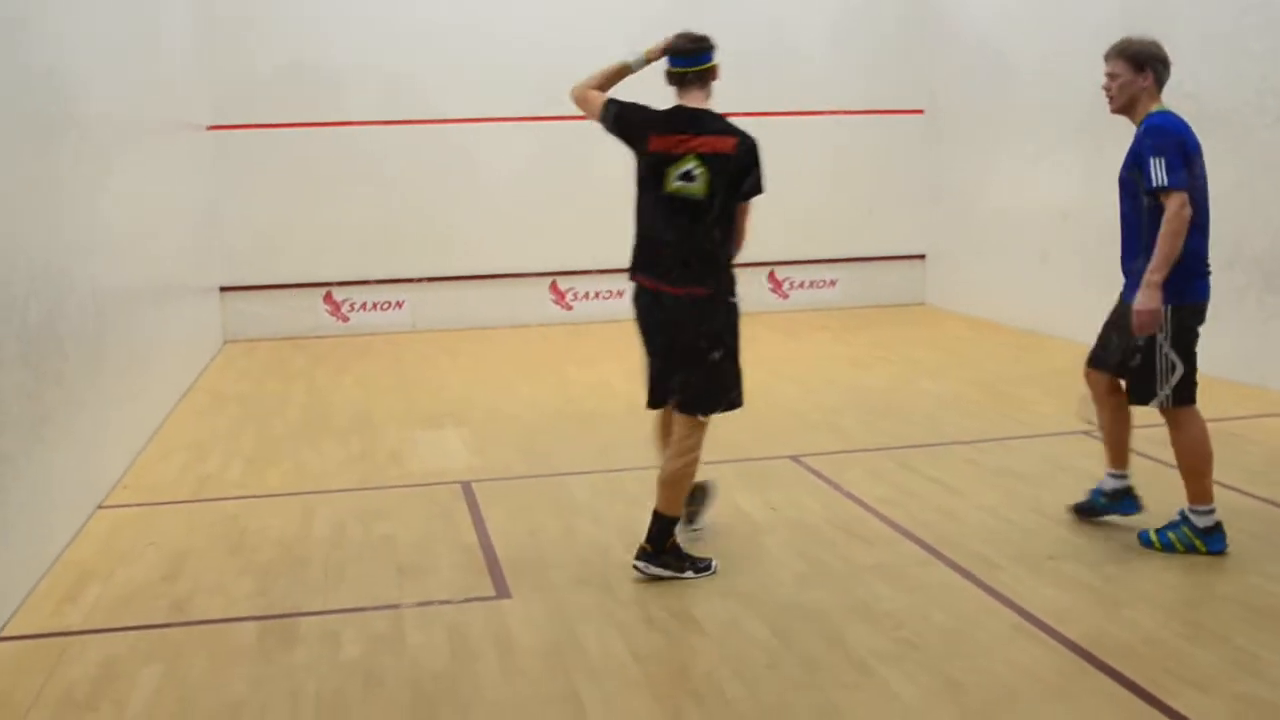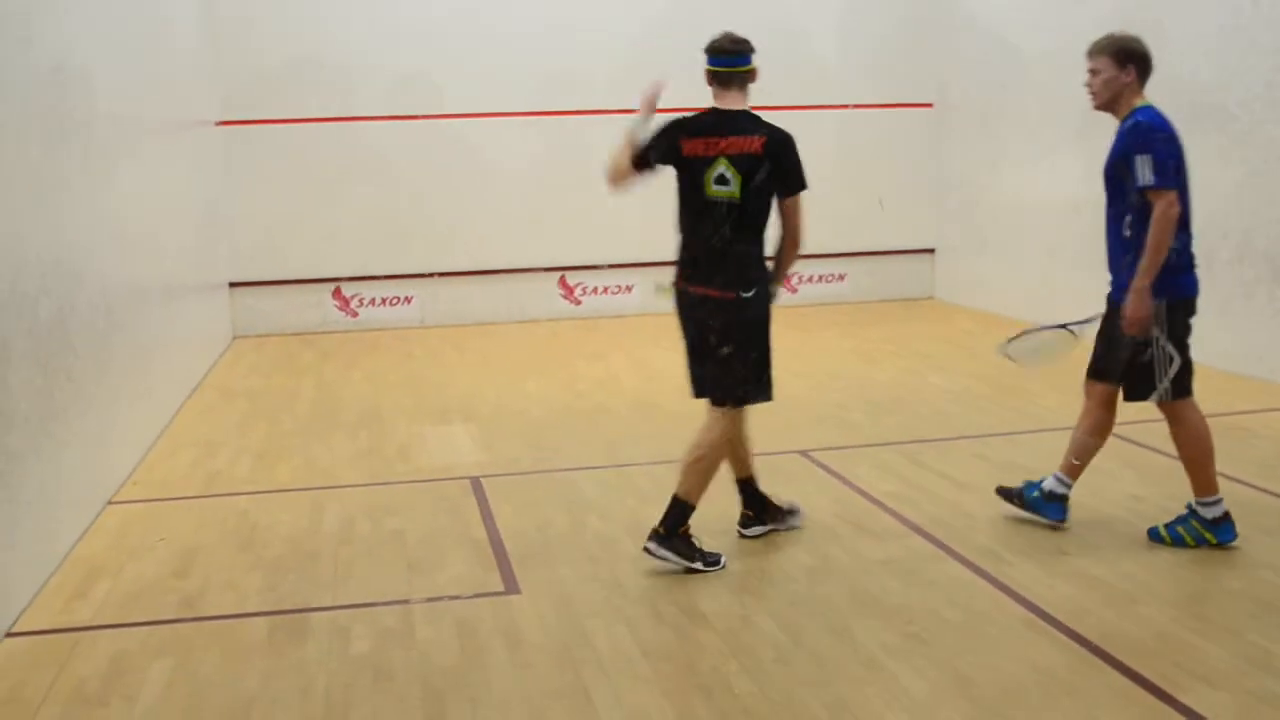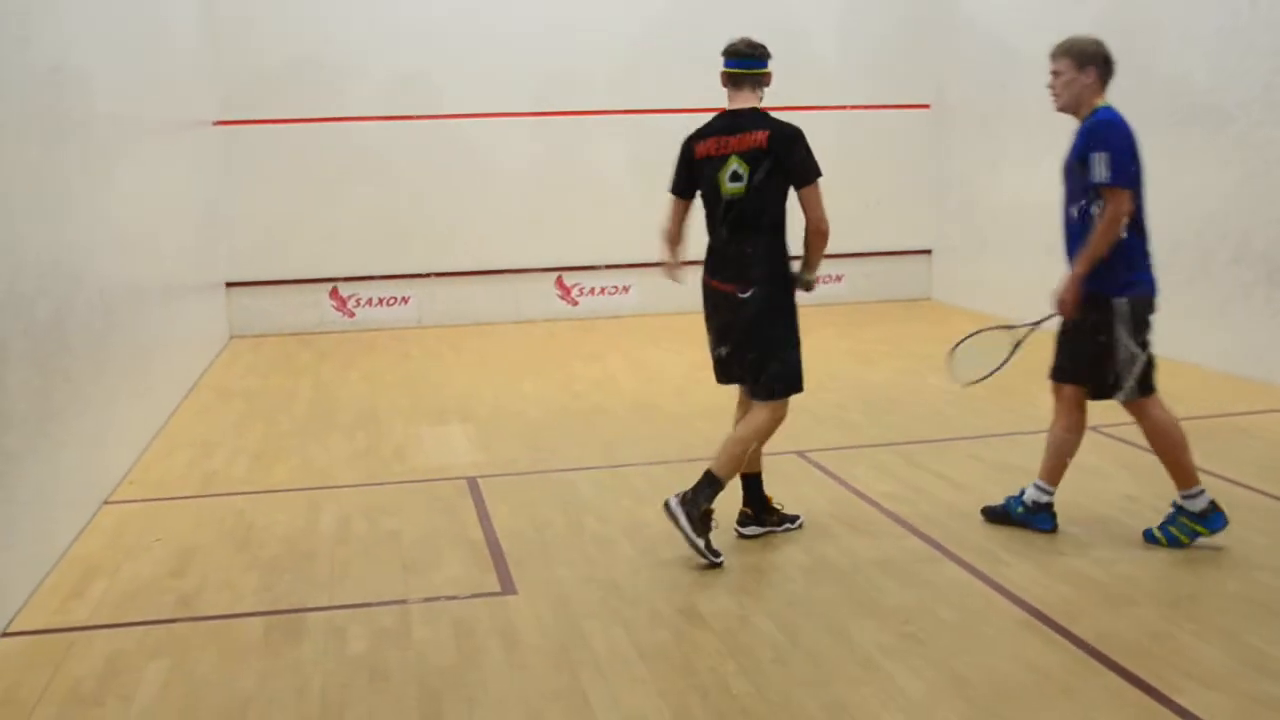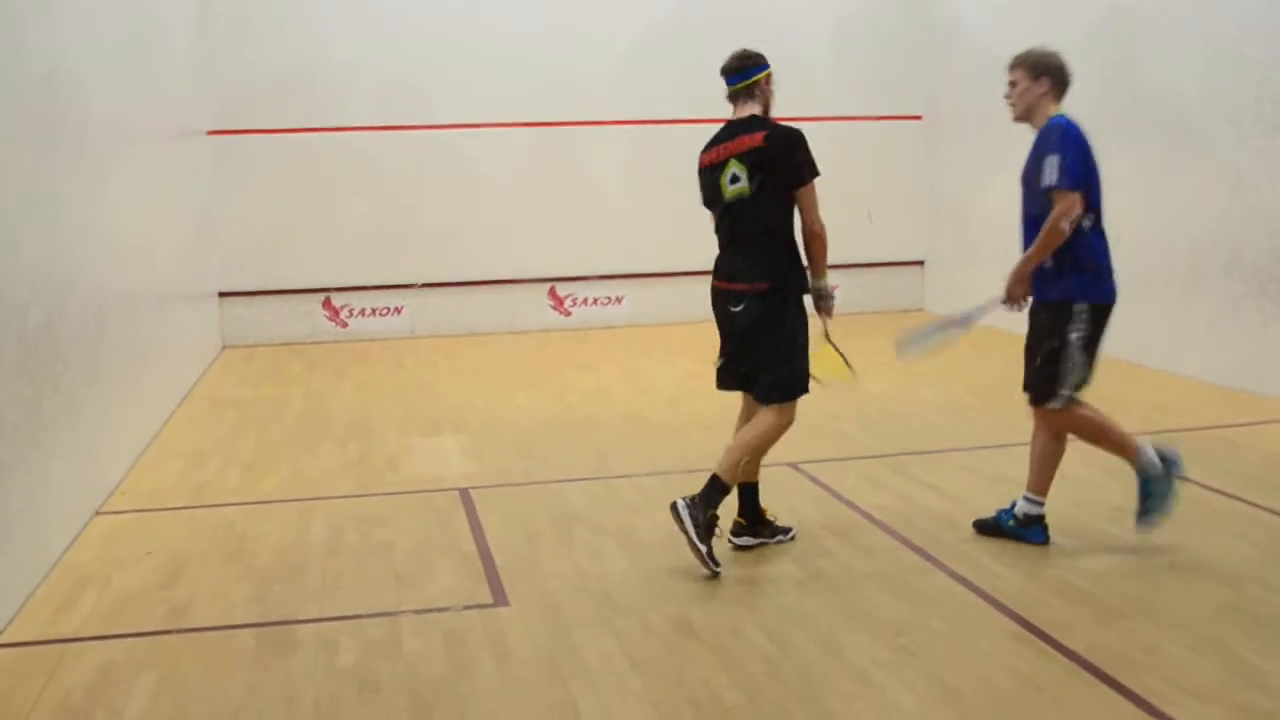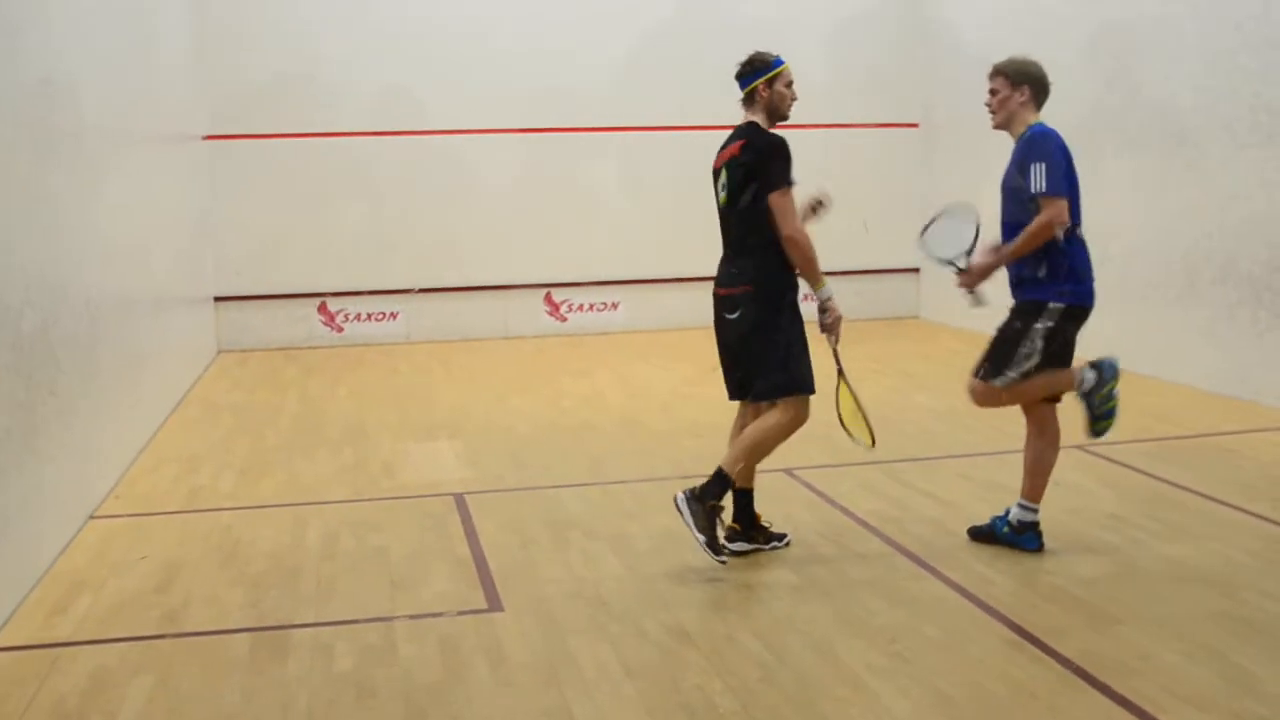
dt=0.2s
person 1, frame 1
left shoulder: (645, 125)
right shoulder: (740, 145)
left elbow: (582, 92)
right elbow: (736, 230)
left wrist: (637, 59)
left hip: (653, 292)
right hip: (708, 296)
left knee: (672, 408)
right knee: (691, 420)
left ankle: (684, 497)
right ankle: (657, 546)
person 1, frame 2
left shoulder: (678, 134)
right shoulder: (775, 142)
left elbow: (617, 175)
right elbow: (792, 233)
left wrist: (643, 118)
right wrist: (776, 275)
left hip: (693, 290)
right hip: (742, 294)
left knee: (726, 402)
right knee: (726, 413)
left ankle: (757, 507)
right ankle: (672, 530)
person 1, frame 3
left shoulder: (696, 143)
right shoulder: (786, 138)
left elbow: (675, 224)
right elbow: (817, 224)
left wrist: (671, 255)
right wrist: (807, 270)
left hip: (719, 286)
right hip: (765, 288)
left knee: (751, 396)
right knee: (770, 408)
left ankle: (756, 508)
right ankle: (696, 500)
person 1, frame 4
left shoulder: (710, 152)
right shoulder: (784, 138)
right elbow: (811, 225)
right wrist: (821, 284)
left hip: (730, 288)
right hip: (769, 291)
left knee: (756, 401)
right knee: (777, 410)
left ankle: (749, 518)
right ankle: (703, 504)
person 1, frame 5
left shoulder: (729, 150)
right shoulder: (768, 145)
right elbow: (788, 232)
left wrist: (802, 213)
right wrist: (823, 295)
left hip: (734, 294)
right hip: (760, 296)
left knee: (754, 407)
right knee: (789, 408)
left ankle: (743, 524)
right ankle: (704, 498)
person 2, frame 1
left shoulder: (1161, 132)
right shoulder: (1155, 132)
left elbow: (1179, 210)
left wrist: (1153, 284)
left hip: (1169, 296)
right hip: (1146, 292)
left knee: (1177, 404)
right knee: (1101, 375)
left ankle: (1202, 521)
right ankle: (1116, 488)
person 2, frame 2
left shoulder: (1146, 129)
right shoulder: (1135, 130)
left elbow: (1168, 210)
left wrist: (1141, 289)
left hip: (1159, 293)
right hip: (1136, 291)
left knee: (1174, 399)
right knee: (1100, 390)
left ankle: (1211, 515)
right ankle: (1053, 493)
person 2, frame 3
left shoulder: (1103, 127)
right shoulder: (1092, 130)
left elbow: (1119, 210)
left wrist: (1073, 276)
left hip: (1117, 290)
right hip: (1096, 290)
left knee: (1137, 398)
right knee: (1068, 391)
left ankle: (1198, 507)
right ankle: (1038, 501)
person 2, frame 4
left shoulder: (1058, 134)
right shoulder: (1052, 138)
left elbow: (1067, 214)
left wrist: (1019, 273)
right wrist: (1028, 278)
left hip: (1075, 295)
right hip: (1059, 294)
left knee: (1057, 405)
right knee: (1047, 406)
left ankle: (1152, 464)
right ankle: (1029, 514)
person 2, frame 5
left shoulder: (1040, 141)
right shoulder: (1028, 147)
left elbow: (1056, 218)
left wrist: (992, 262)
right wrist: (991, 263)
left hip: (1055, 296)
right hip: (1044, 296)
left knee: (986, 388)
right knee: (1038, 408)
left ankle: (1089, 378)
right ankle: (1024, 521)
